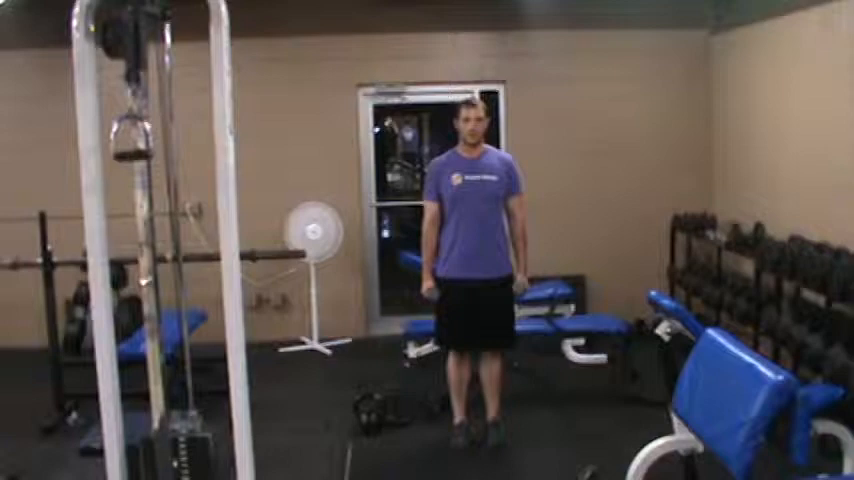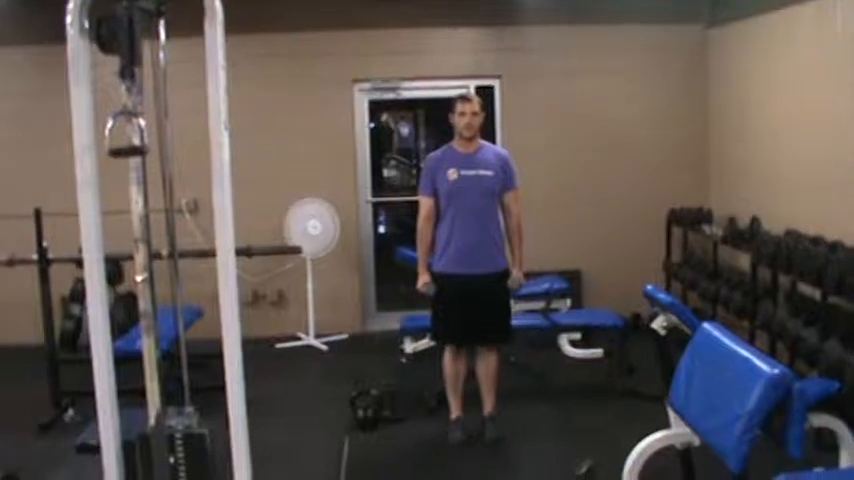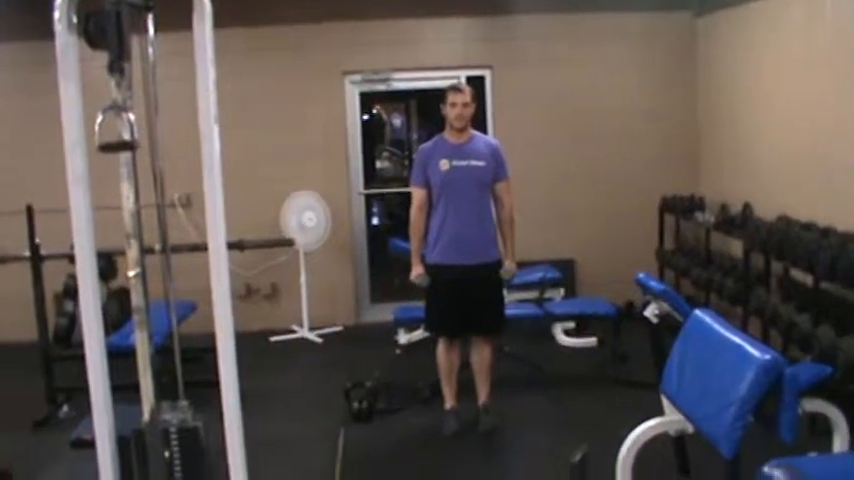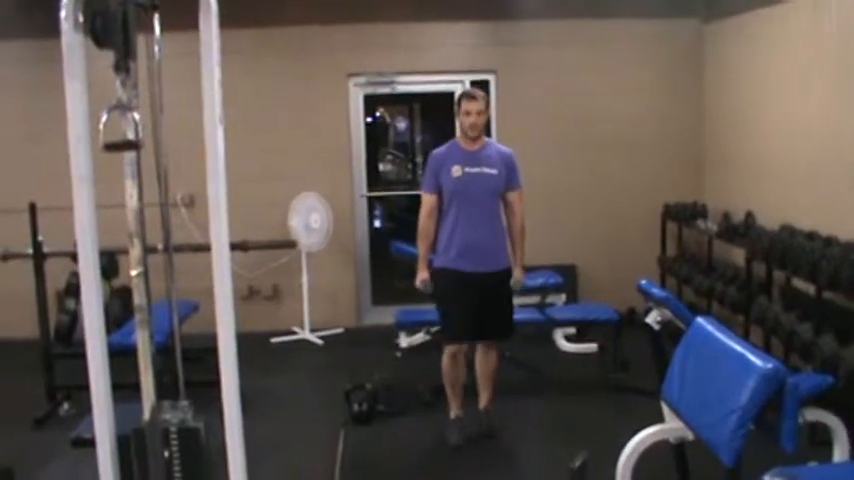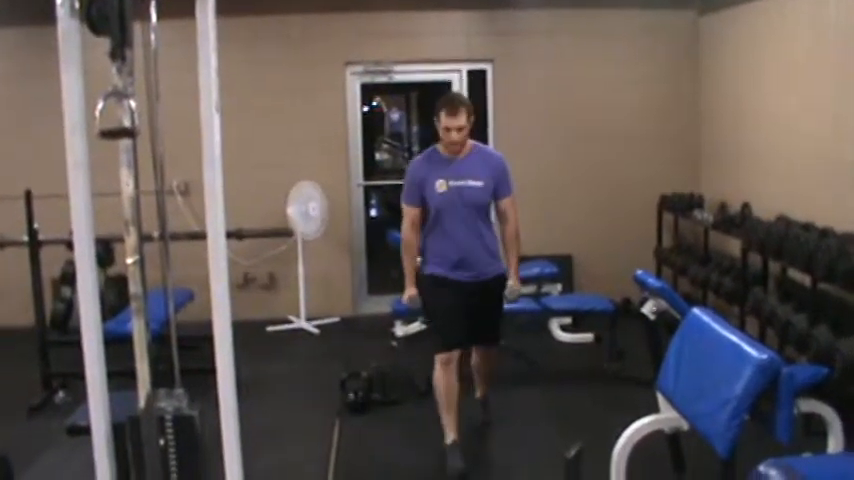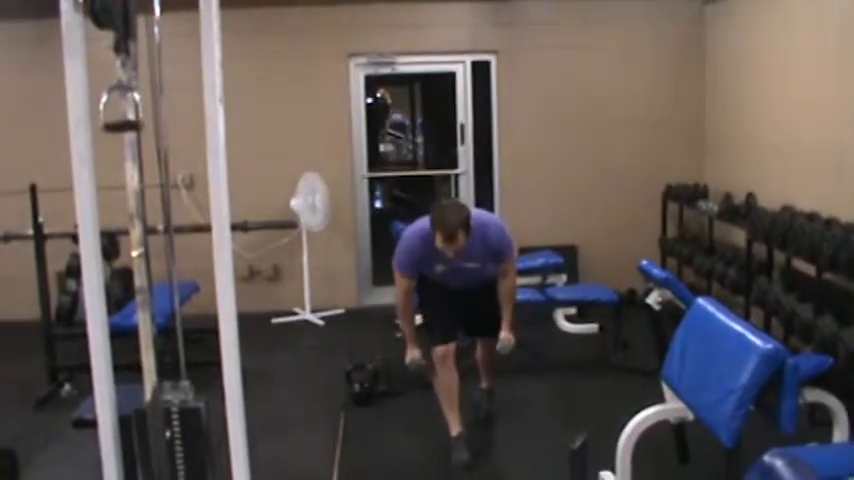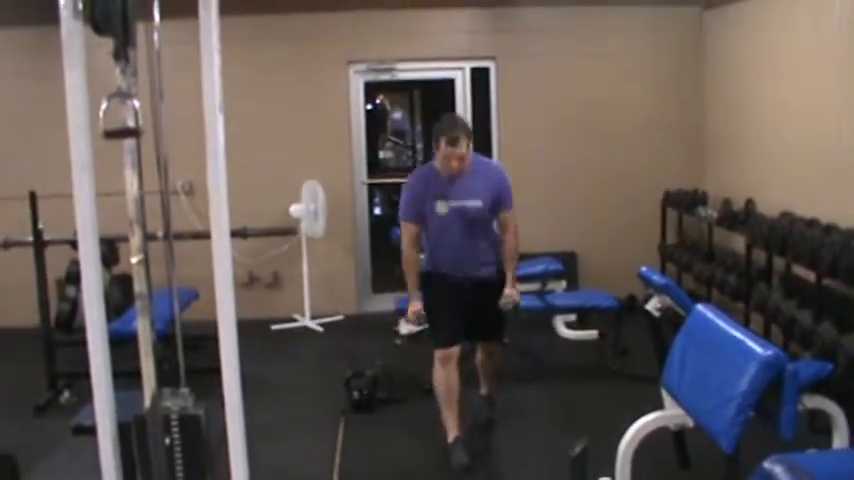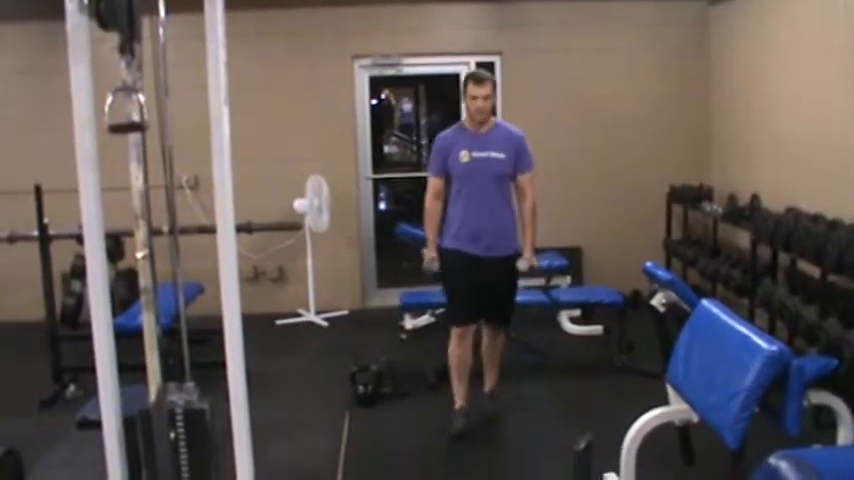
dt=0.5s
person 1, frame 1
left shoulder: (504, 164)
right shoulder: (440, 167)
left elbow: (517, 219)
right elbow: (430, 223)
left wrist: (522, 268)
right wrist: (427, 274)
left hip: (496, 275)
right hip: (454, 276)
left knee: (492, 350)
right knee: (458, 350)
left ankle: (493, 418)
right ankle: (460, 420)
person 1, frame 2
left shoulder: (499, 159)
right shoulder: (436, 162)
left elbow: (512, 214)
right elbow: (426, 218)
left wrist: (517, 263)
right wrist: (423, 269)
left hip: (492, 270)
right hip: (449, 271)
left knee: (488, 344)
right knee: (454, 345)
left ankle: (489, 413)
right ankle: (456, 415)
person 1, frame 3
left shoulder: (491, 149)
right shoulder: (427, 153)
left elbow: (504, 204)
right elbow: (418, 209)
left wrist: (509, 254)
right wrist: (416, 260)
left hip: (485, 260)
right hip: (442, 262)
left knee: (483, 335)
right knee: (448, 337)
left ankle: (484, 404)
right ankle: (450, 406)
person 1, frame 4
left shoulder: (504, 157)
right shoulder: (440, 158)
left elbow: (515, 214)
right elbow: (428, 214)
left wrist: (518, 263)
right wrist: (423, 265)
left hip: (495, 268)
right hip: (452, 267)
left knee: (489, 342)
right knee: (455, 347)
left ankle: (484, 408)
right ankle: (455, 413)
person 1, frame 5
left shoulder: (493, 163)
right shoulder: (421, 168)
left elbow: (508, 220)
right elbow: (411, 228)
left wrist: (513, 272)
right wrist: (410, 282)
left hip: (487, 274)
right hip: (440, 277)
left knee: (485, 345)
right knee: (446, 356)
left ankle: (481, 395)
right ankle: (451, 439)
person 1, frame 6
left shoulder: (493, 230)
right shoulder: (413, 241)
left elbow: (507, 276)
right elbow: (404, 293)
left wrist: (507, 326)
right wrist: (411, 344)
left hip: (481, 284)
right hip: (436, 286)
left knee: (488, 341)
right knee: (443, 353)
left ankle: (486, 388)
right ankle: (456, 433)
person 1, frame 7
left shoulder: (493, 175)
right shoulder: (418, 185)
left elbow: (508, 229)
right elbow: (410, 244)
left wrist: (510, 283)
right wrist: (414, 296)
left hip: (488, 274)
right hip: (440, 275)
left knee: (489, 343)
right knee: (446, 356)
left ankle: (486, 394)
right ankle: (454, 437)
person 1, frame 8
left shoulder: (514, 140)
right shoulder: (446, 141)
left elbow: (526, 195)
right elbow: (434, 197)
left wrist: (528, 247)
right wrist: (431, 247)
left hip: (503, 252)
right hip: (459, 251)
left knee: (495, 327)
right knee: (462, 330)
left ankle: (490, 390)
right ankle: (460, 404)
